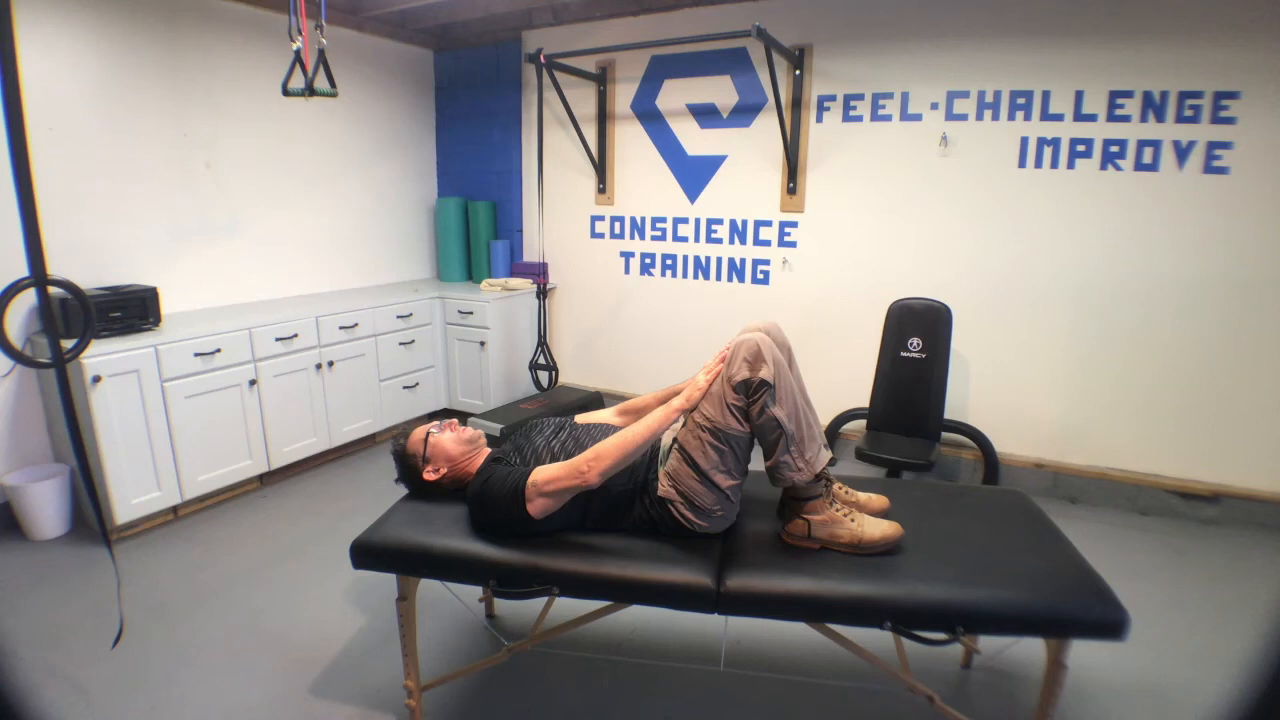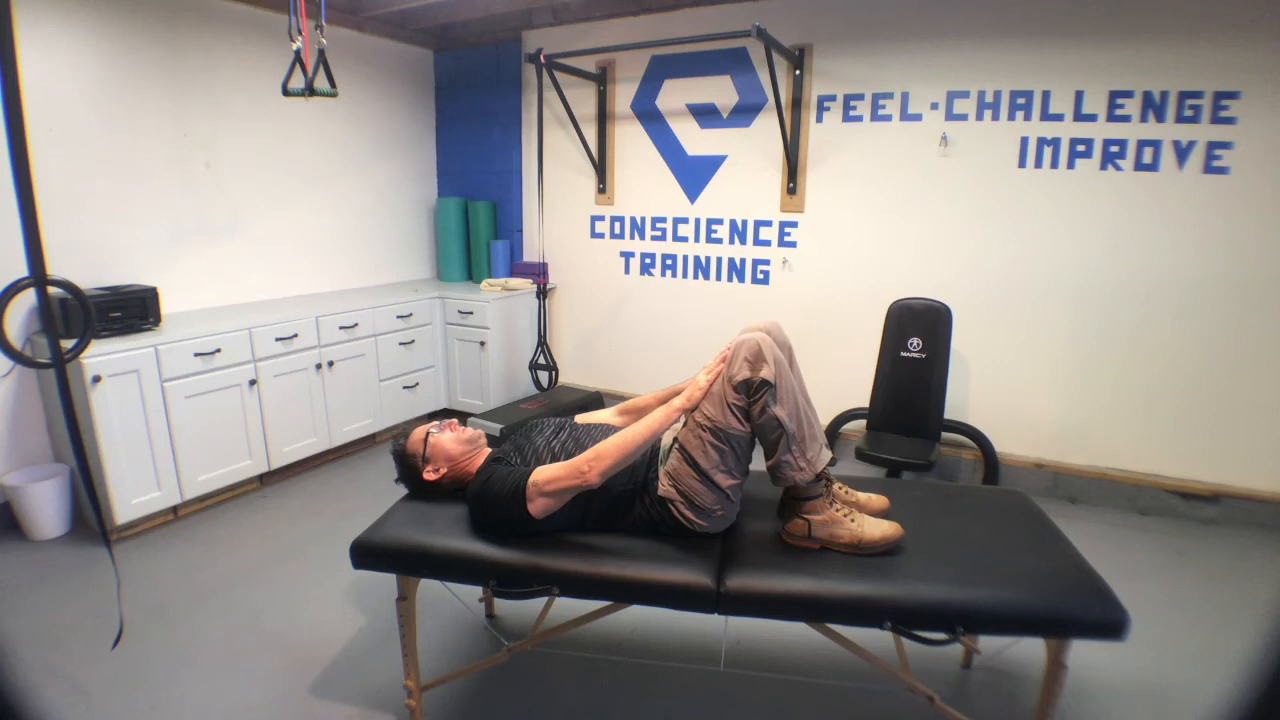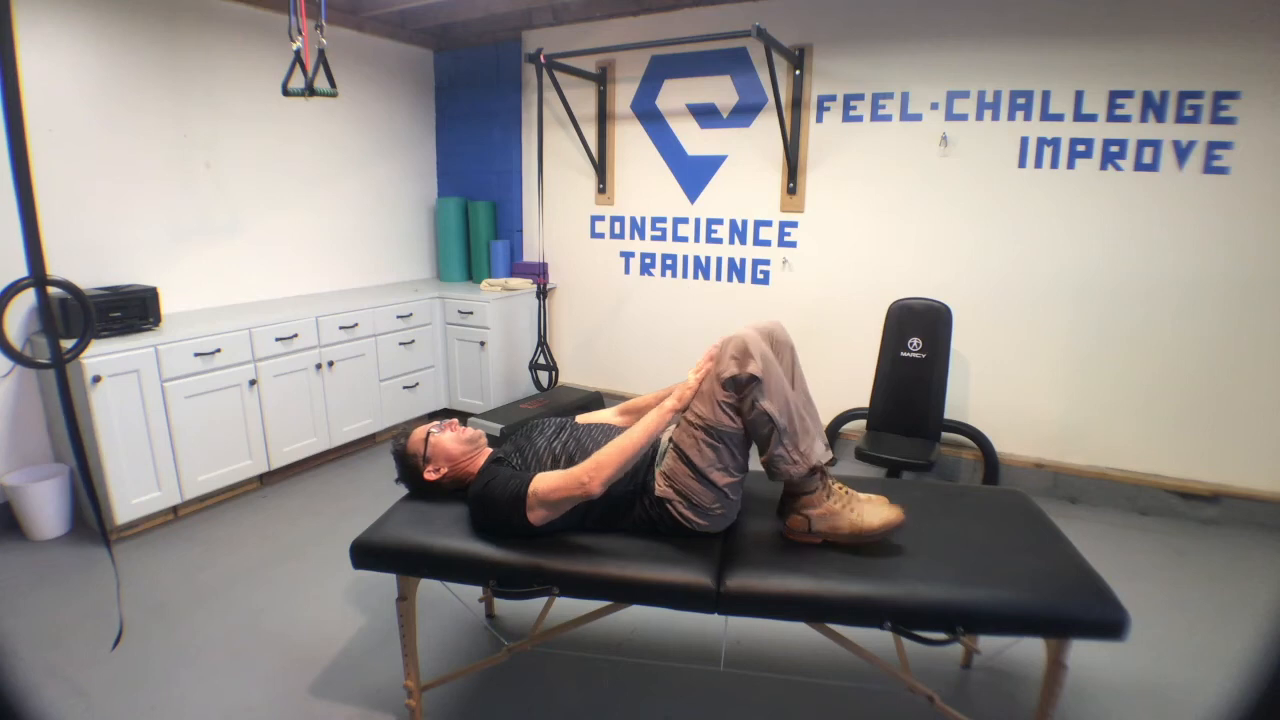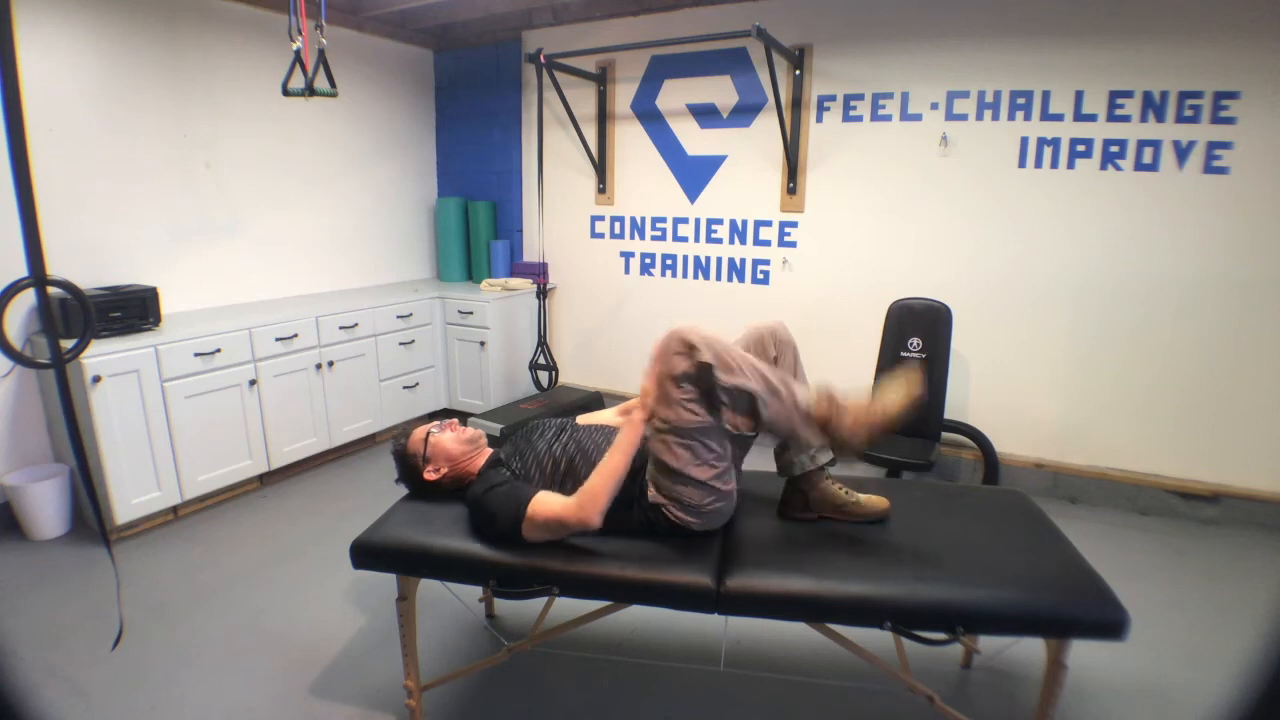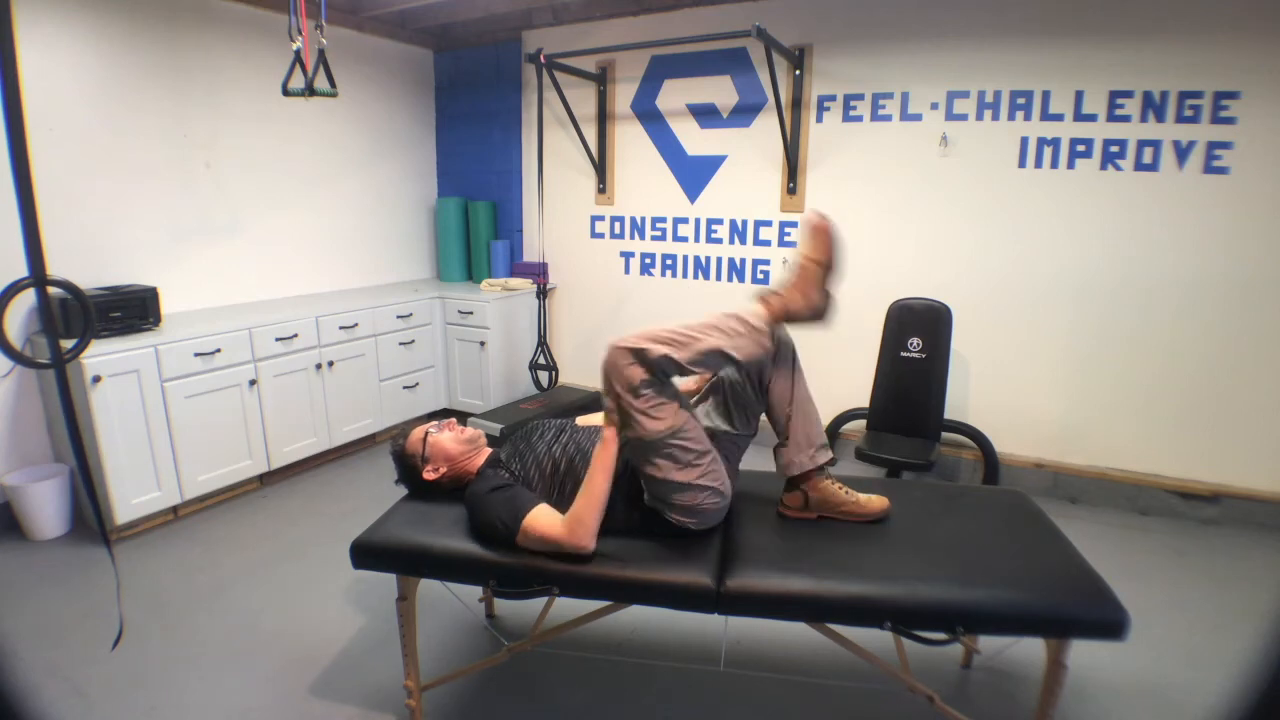
dt=0.2s
person 1, frame 1
left shoulder: (522, 441)
right shoulder: (492, 493)
left elbow: (618, 415)
right elbow: (588, 471)
left wrist: (696, 385)
right wrist: (683, 402)
left hip: (668, 454)
right hip: (686, 499)
left knee: (764, 337)
right knee: (752, 353)
left ankle: (812, 483)
right ankle: (811, 508)
person 1, frame 2
left shoulder: (520, 441)
right shoulder: (491, 492)
left elbow: (617, 415)
right elbow: (588, 472)
left wrist: (699, 385)
right wrist: (684, 402)
left hip: (668, 455)
right hip: (686, 500)
left knee: (766, 337)
right knee: (753, 354)
left ankle: (812, 482)
right ankle: (812, 509)
person 1, frame 3
left shoulder: (519, 440)
right shoulder: (491, 493)
left elbow: (618, 417)
right elbow: (589, 480)
left wrist: (694, 384)
right wrist: (674, 400)
left hip: (668, 454)
right hip: (688, 499)
left knee: (767, 337)
right knee: (741, 351)
left ankle: (806, 487)
right ankle: (814, 502)
person 1, frame 4
left shoulder: (521, 440)
right shoulder: (491, 498)
left elbow: (614, 417)
right elbow: (585, 513)
right wrist: (644, 405)
left hip: (690, 460)
right hip: (686, 499)
left knee: (769, 335)
right knee: (681, 343)
left ankle: (807, 484)
right ankle: (831, 418)
person 1, frame 5
left shoulder: (523, 437)
right shoulder: (488, 498)
left elbow: (599, 423)
right elbow: (579, 538)
left wrist: (693, 387)
right wrist: (613, 430)
left hip: (698, 455)
right hip: (692, 498)
left knee: (768, 341)
right knee: (626, 355)
left ankle: (808, 486)
right ankle: (784, 303)
